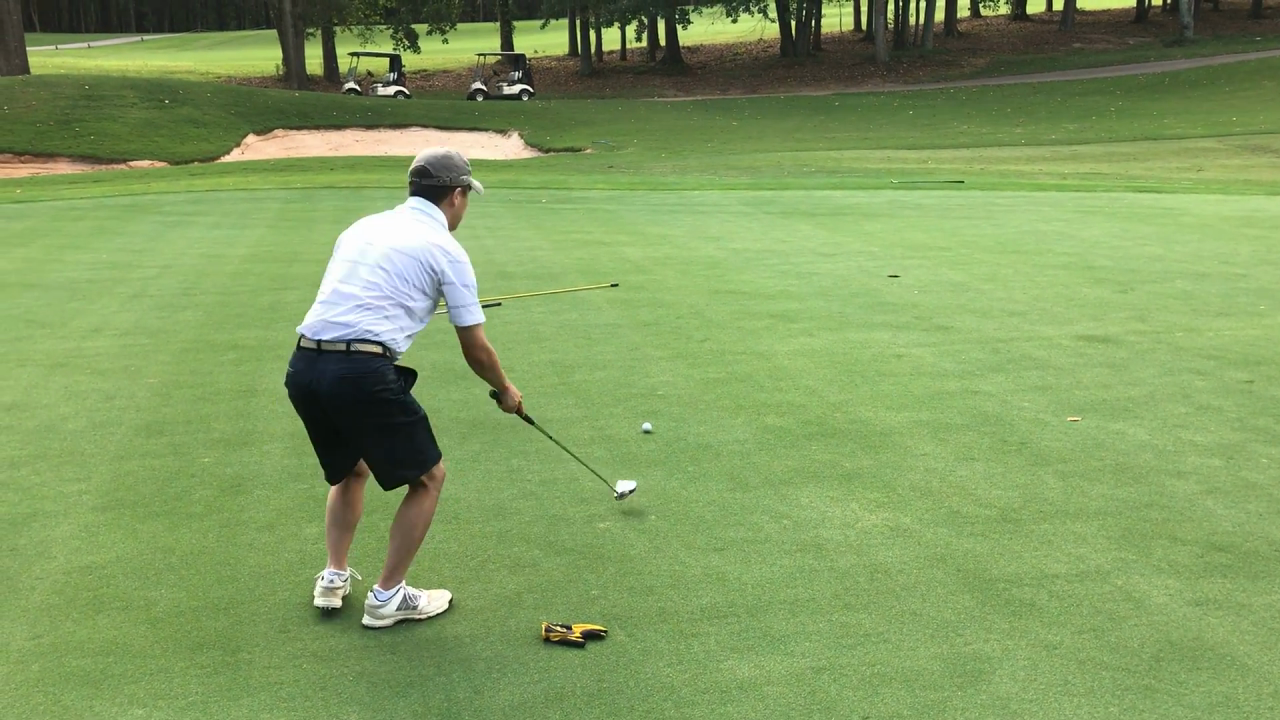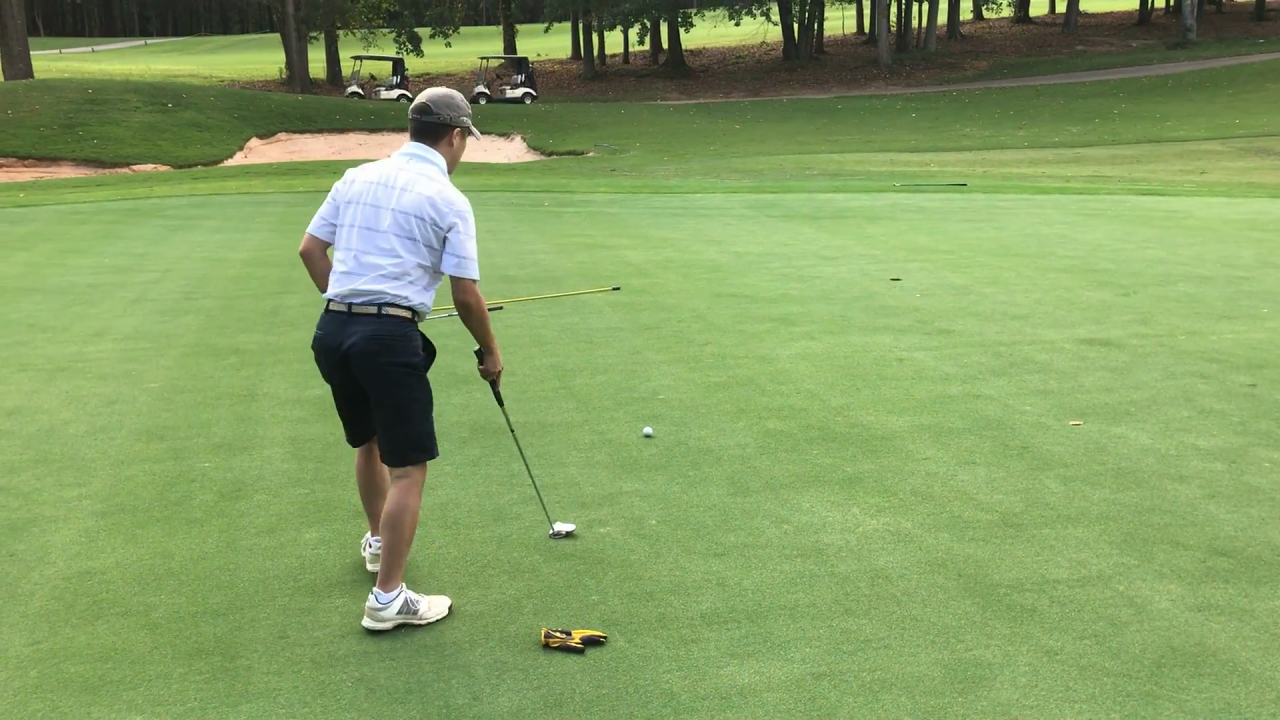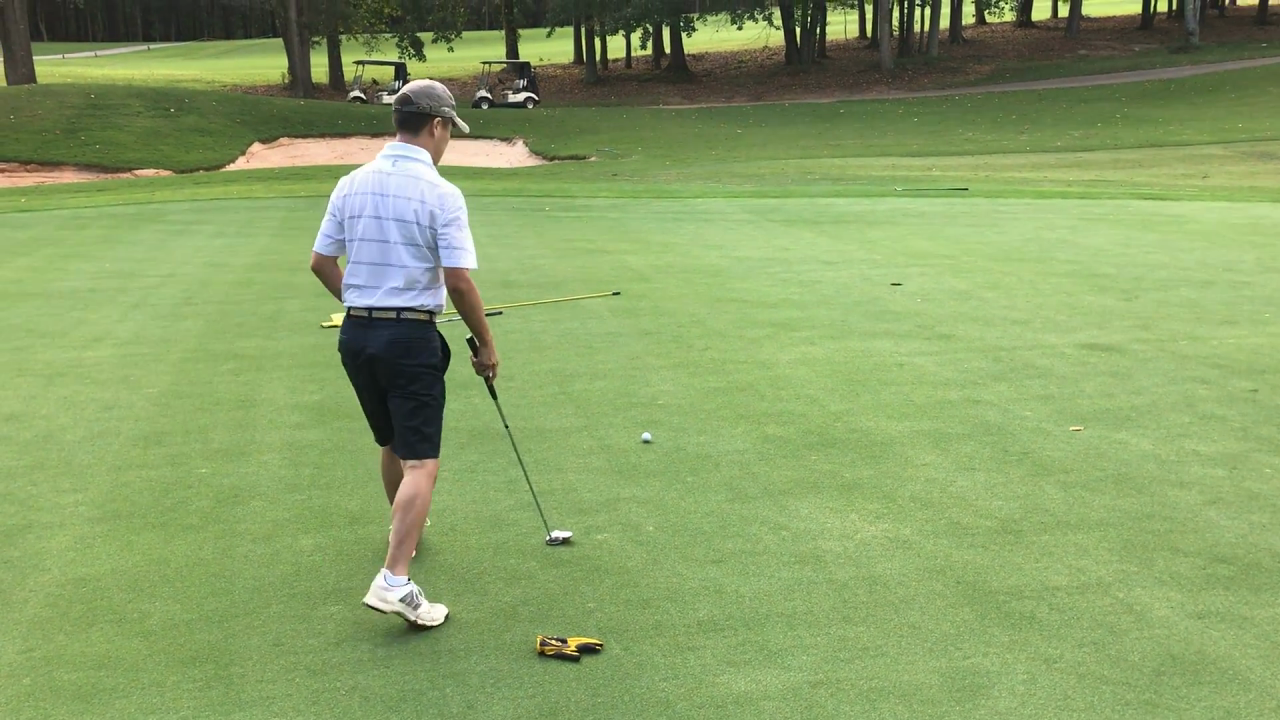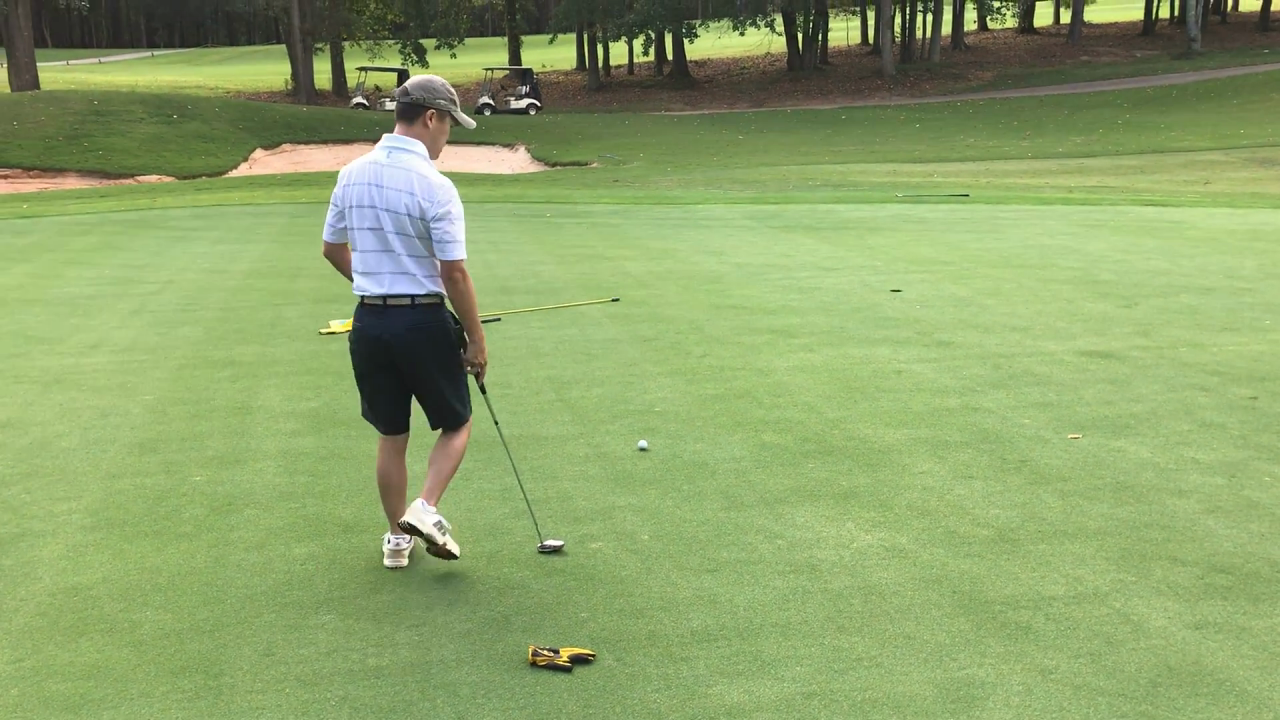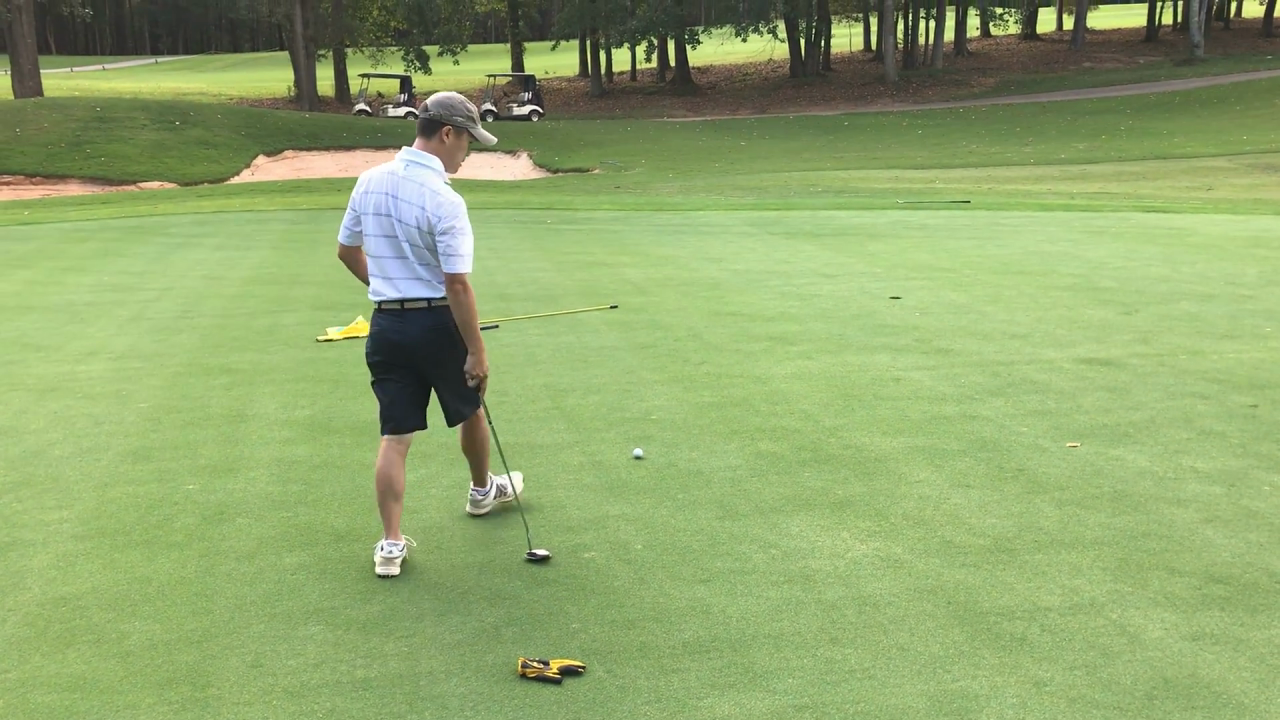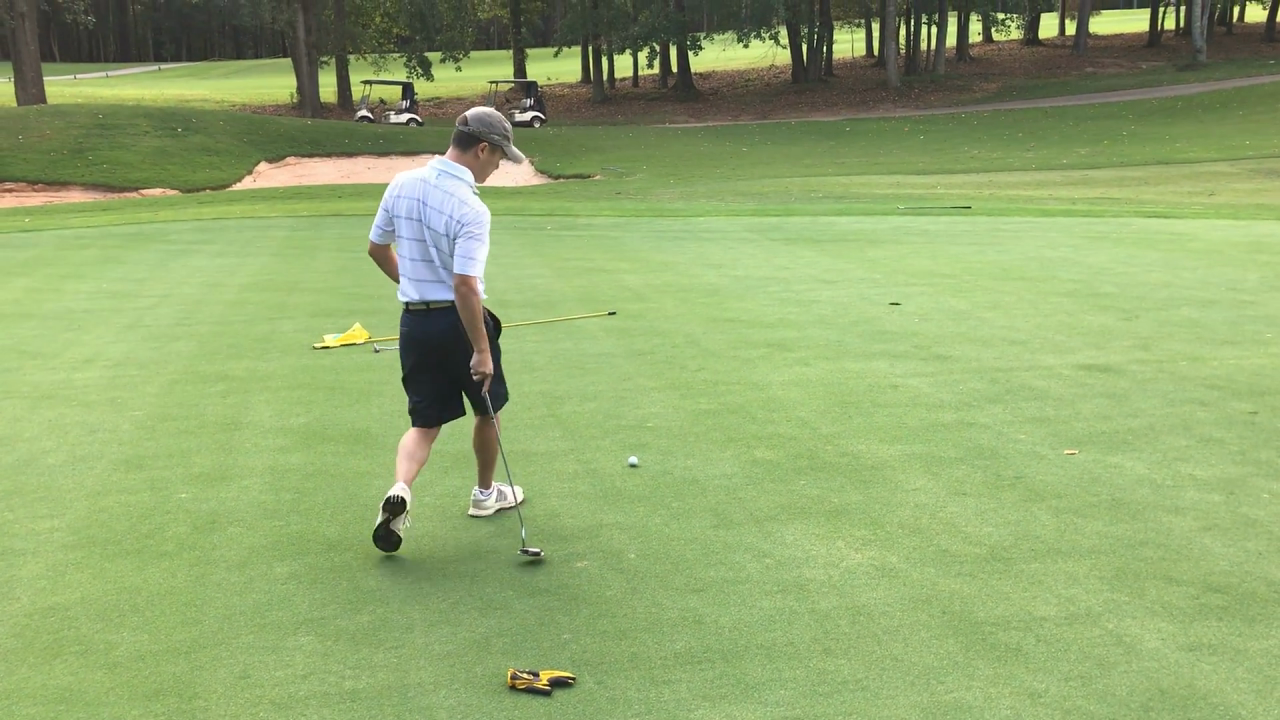
dt=0.2s
person 1, frame 1
left shoulder: (361, 228)
right shoulder: (445, 250)
right elbow: (475, 344)
right wrist: (505, 390)
left hip: (303, 368)
right hip: (363, 371)
left knee: (351, 472)
right knee: (426, 478)
left ankle: (334, 576)
right ankle: (388, 597)
person 1, frame 2
left shoulder: (357, 177)
right shoulder: (449, 200)
left elbow: (310, 250)
right elbow: (466, 295)
right wrist: (490, 352)
left hip: (333, 330)
right hip: (391, 335)
left knee: (369, 445)
right knee: (407, 467)
left ankle: (377, 539)
right ankle: (388, 599)
person 1, frame 3
left shoulder: (350, 184)
right shoulder: (442, 194)
left elbow: (322, 262)
right elbow: (459, 283)
right wrist: (486, 343)
left hip: (356, 334)
right hip: (410, 337)
left knee: (392, 445)
right knee: (421, 460)
left ankle: (403, 541)
right ankle: (393, 583)
person 1, frame 4
left shoulder: (352, 175)
right shoulder: (434, 187)
left elbow: (332, 250)
right elbow: (454, 274)
right wrist: (476, 338)
left hip: (369, 322)
right hip: (422, 320)
left knee: (391, 437)
right knee: (457, 424)
left ankle: (398, 538)
right ankle: (425, 510)
person 1, frame 5
left shoulder: (369, 181)
right shoulder: (445, 201)
left elbow: (346, 250)
right elbow: (456, 284)
right wrist: (478, 351)
left hip: (386, 324)
right hip: (435, 322)
left knee: (395, 436)
right knee: (469, 412)
left ankle: (390, 543)
right ankle: (483, 490)
person 1, frame 6
left shoulder: (402, 183)
right shoulder: (471, 209)
left elbow: (377, 247)
right elbow: (465, 287)
right wrist: (482, 350)
left hip: (415, 322)
right hip: (456, 322)
left knee: (425, 424)
right knee: (485, 410)
left ankle: (400, 491)
right ankle: (487, 493)
